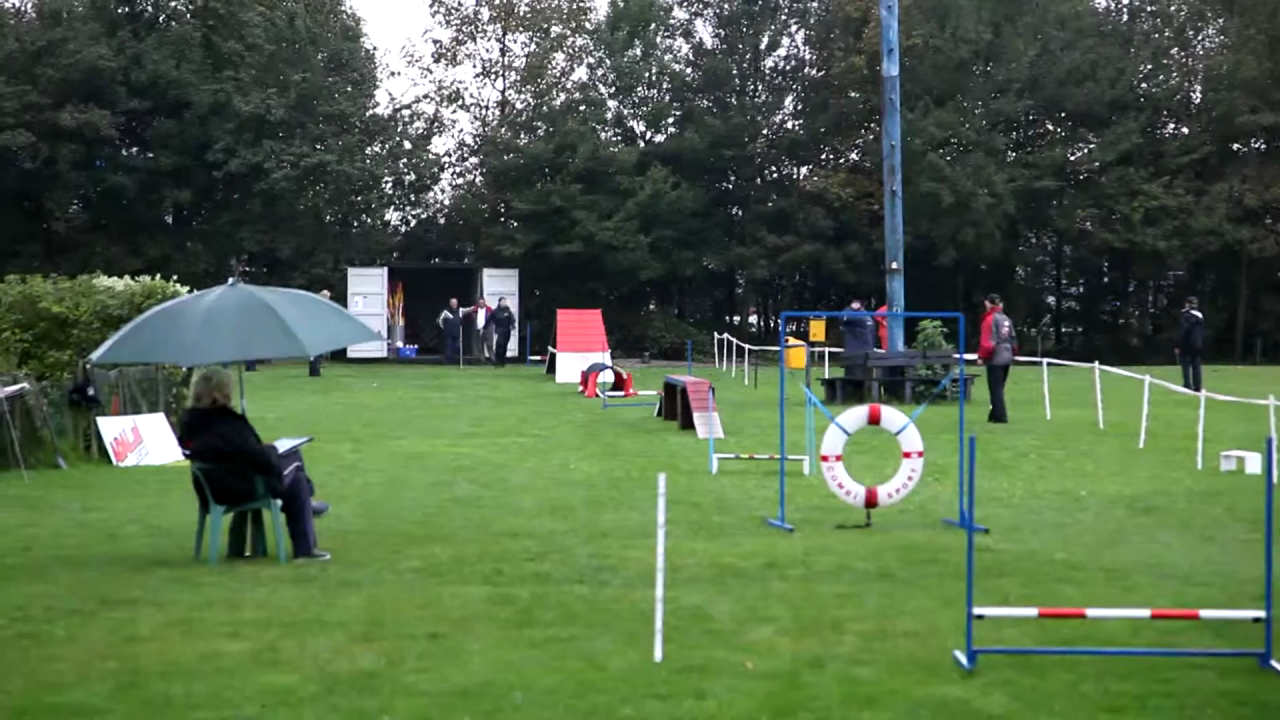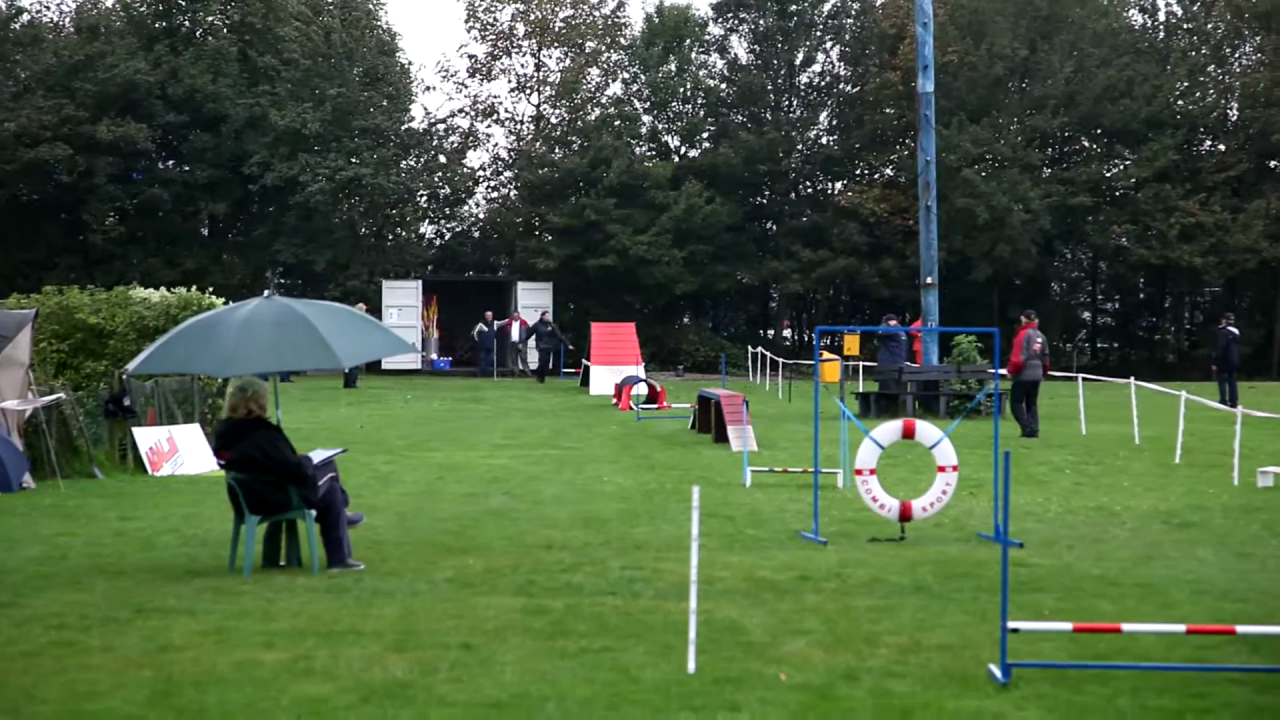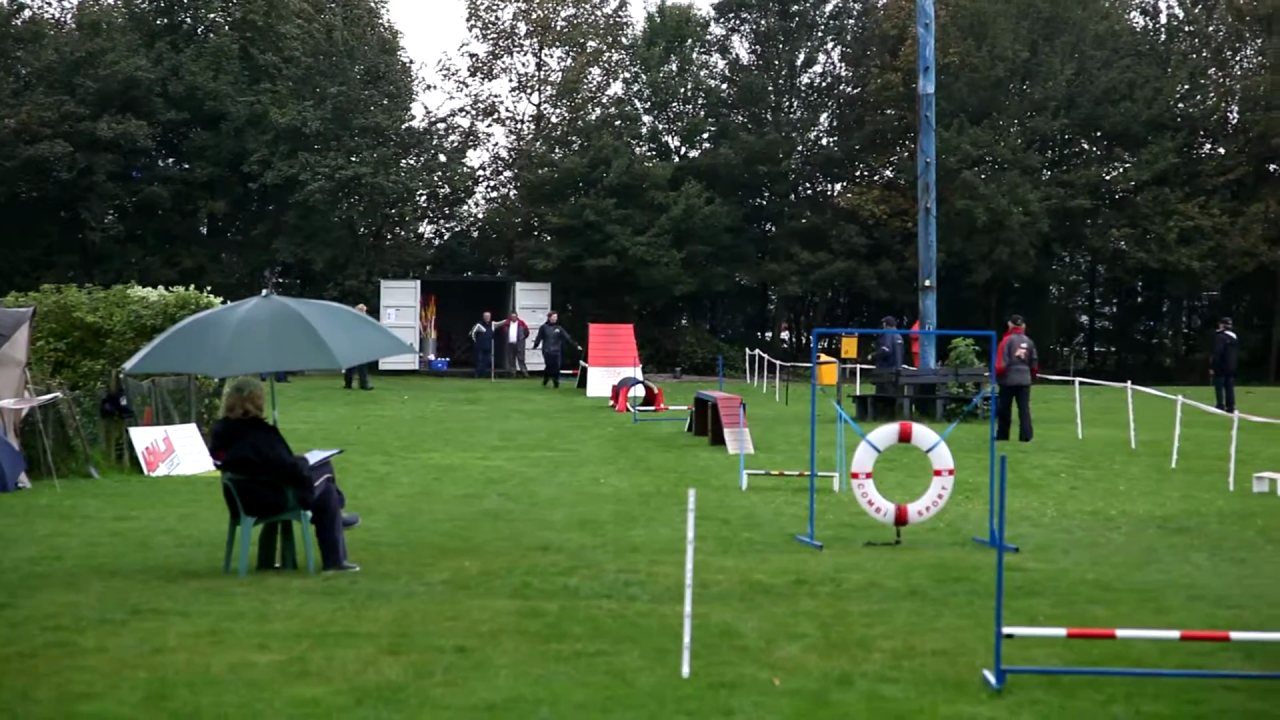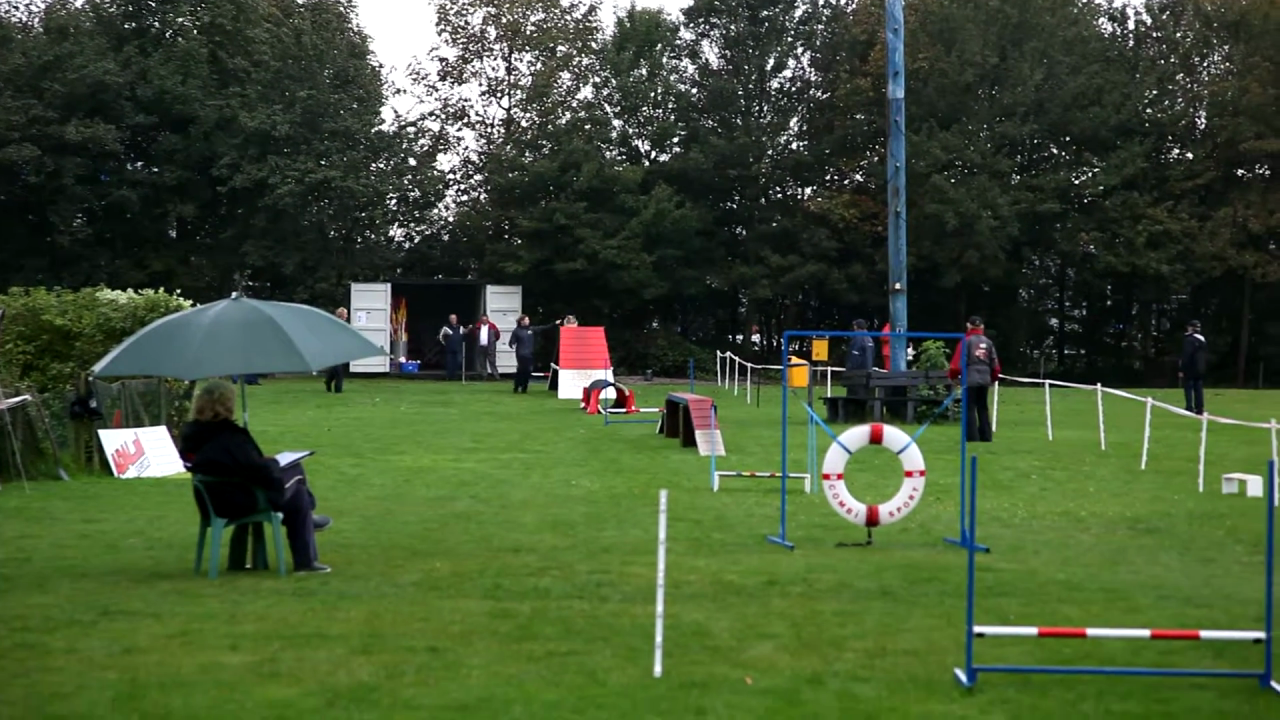
dt=0.5s
person 1, frame 1
left shoulder: (188, 421)
right shoulder: (227, 424)
right elbow: (259, 458)
left wrist: (266, 451)
right wrist: (272, 450)
right hip: (239, 488)
right knee: (296, 480)
right ankle: (305, 548)
person 1, frame 2
left shoulder: (224, 431)
right shoulder: (262, 435)
right elbow: (294, 469)
left wrist: (300, 461)
right wrist: (306, 461)
right hip: (273, 498)
right knee: (331, 492)
right ankle: (339, 558)
person 1, frame 3
left shoulder: (220, 431)
right shoulder: (258, 435)
right elbow: (289, 470)
left wrist: (296, 462)
right wrist: (302, 462)
right hip: (269, 500)
right knee: (326, 493)
right ankle: (335, 560)
person 1, frame 4
left shoulder: (191, 433)
right shoulder: (229, 437)
right elbow: (261, 472)
left wrist: (266, 463)
right wrist: (273, 463)
right hip: (240, 501)
right knee: (297, 494)
right ankle: (305, 562)
